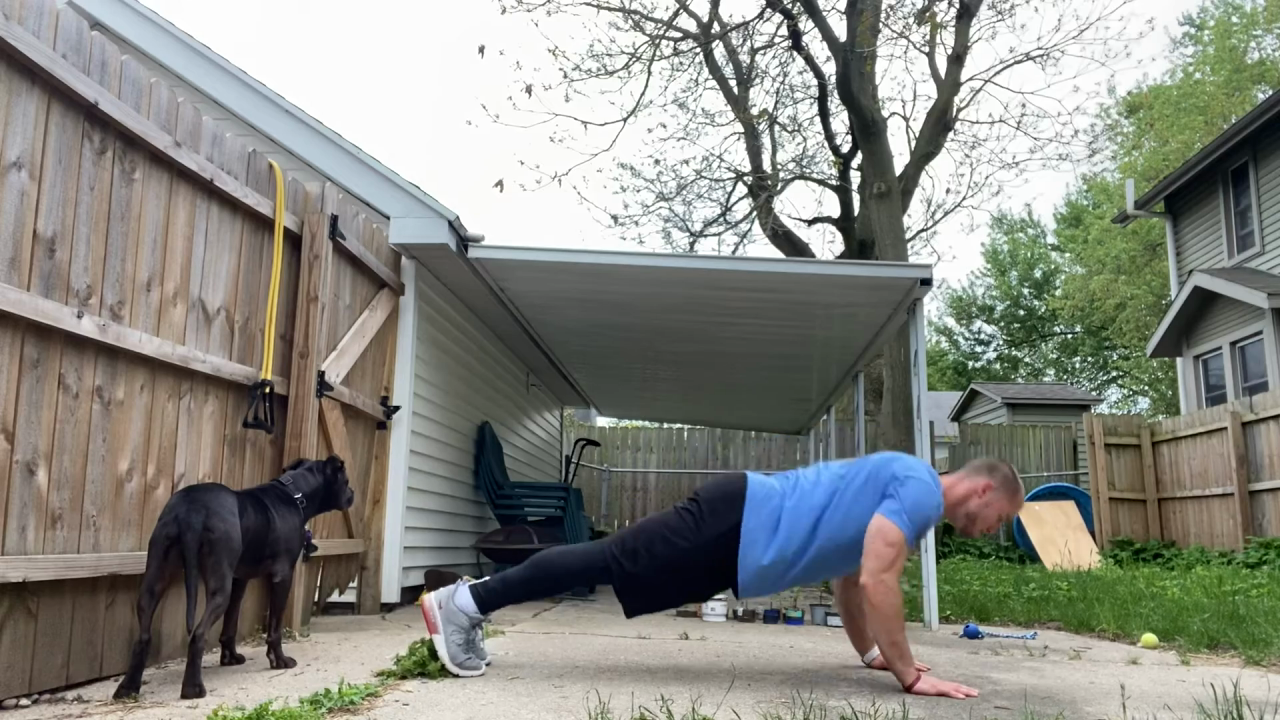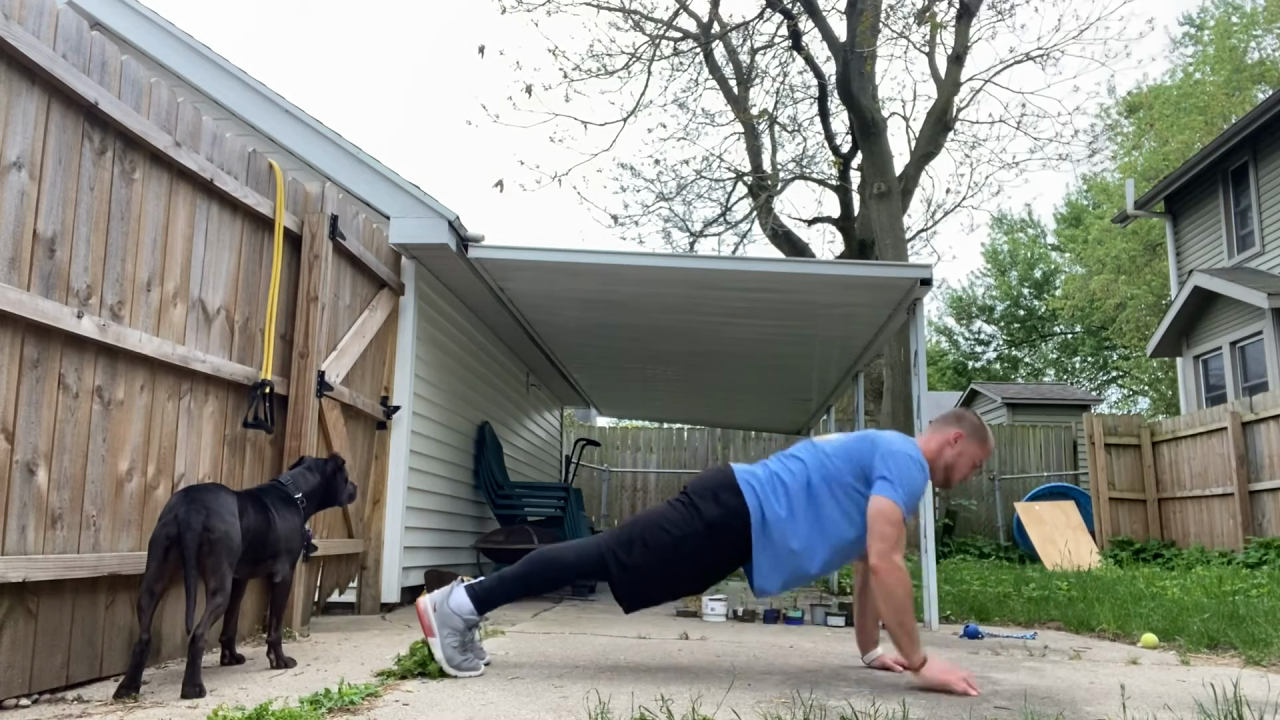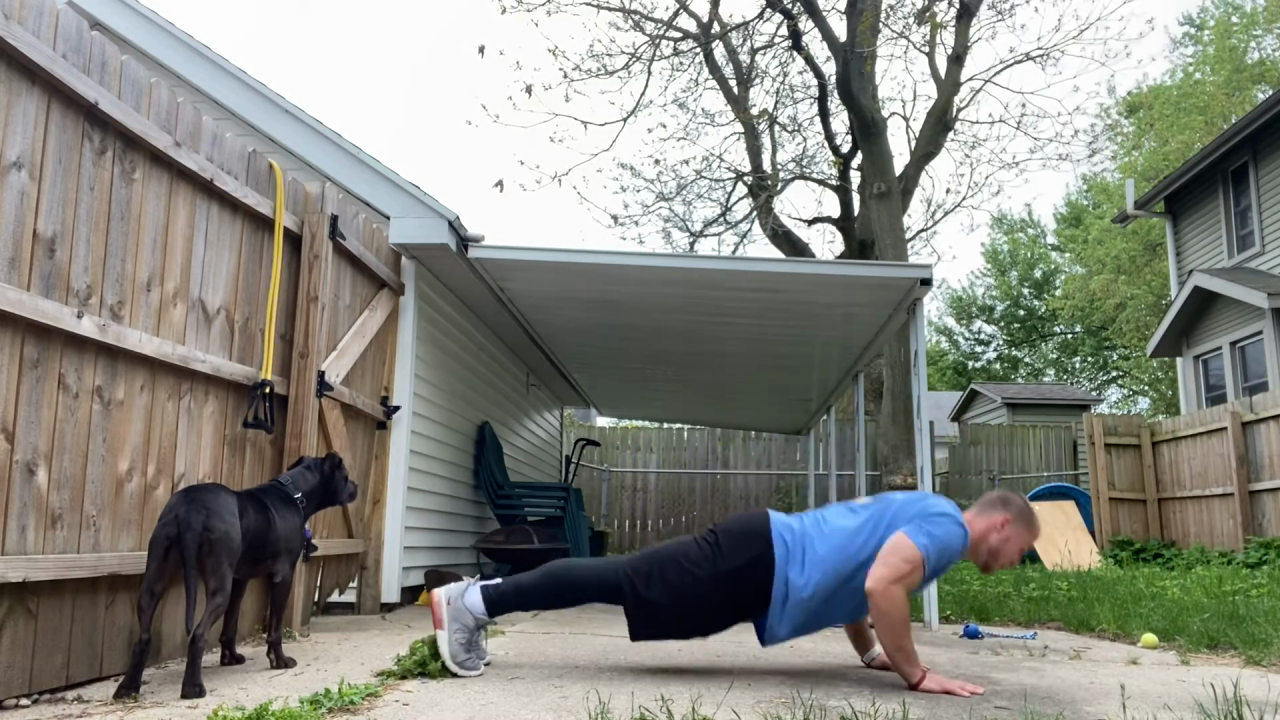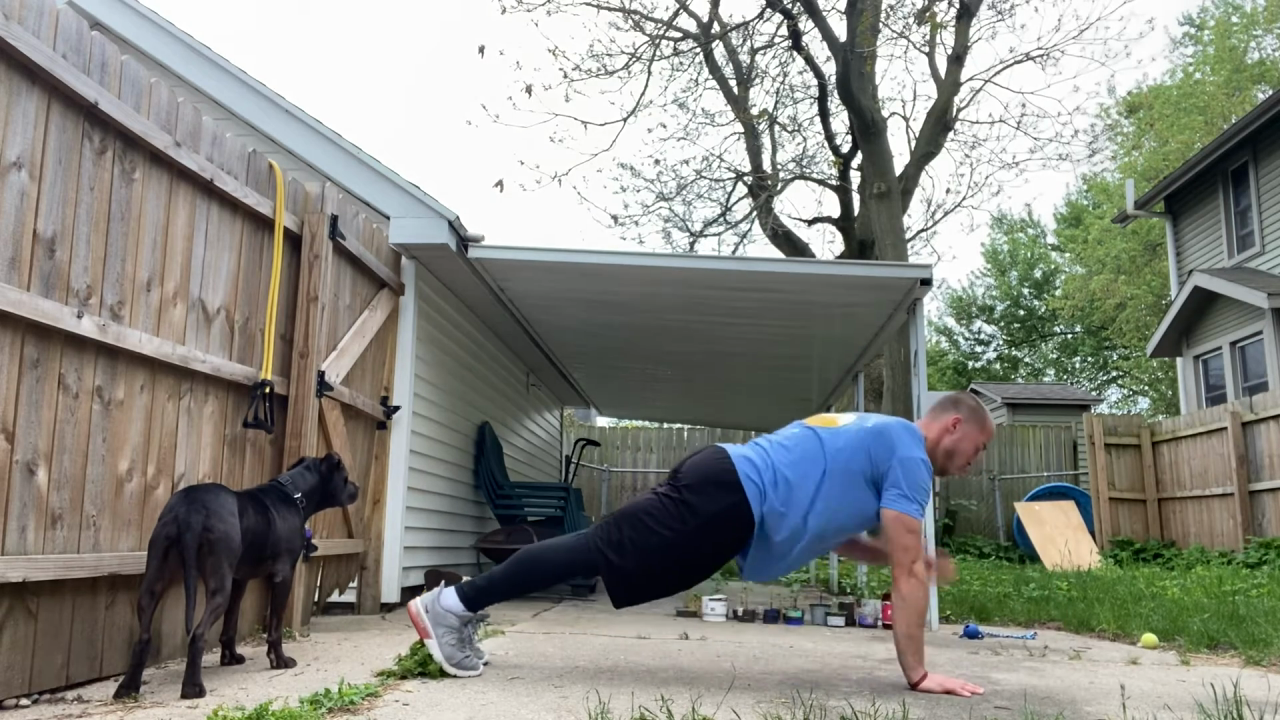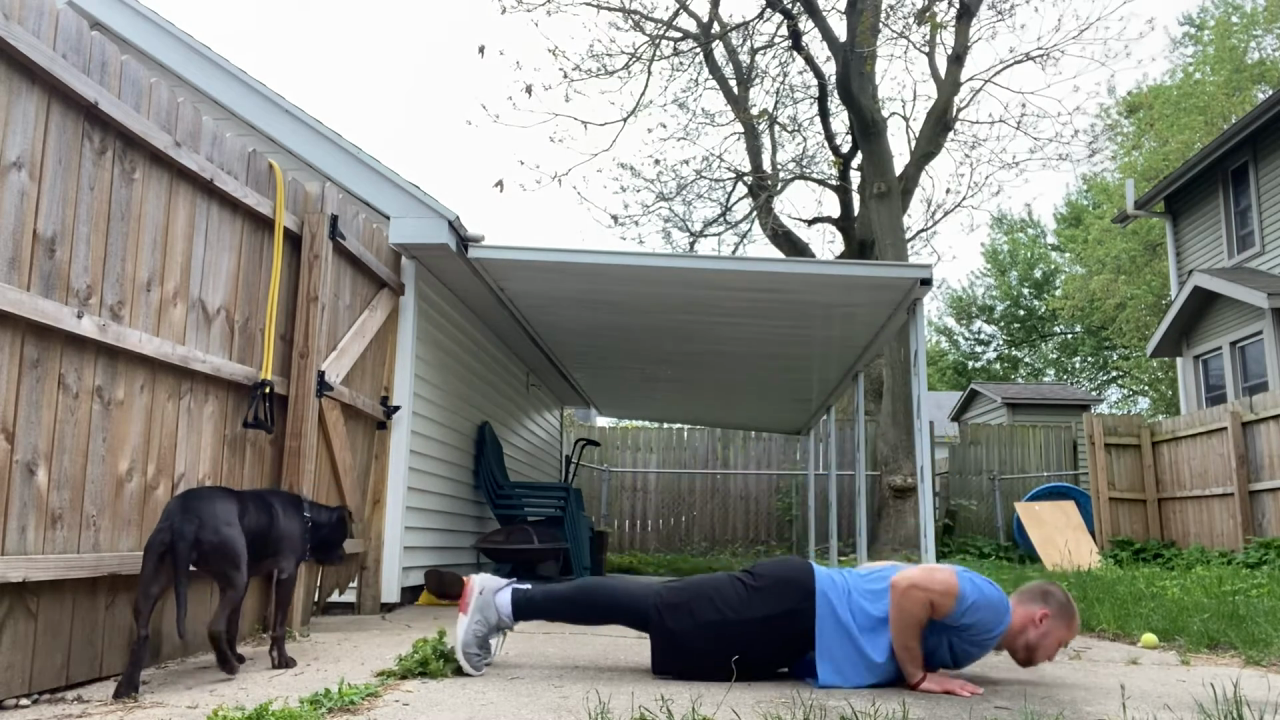
dt=1s
person 1, frame 1
left shoulder: (906, 486)
right shoulder: (920, 489)
left elbow: (852, 574)
right elbow: (875, 583)
left wrist: (869, 650)
right wrist: (910, 674)
left hip: (744, 525)
right hip: (737, 525)
left knee: (604, 563)
right knee: (609, 563)
left ankle: (471, 600)
right ankle: (463, 602)
person 1, frame 2
left shoulder: (886, 455)
right shoulder: (906, 463)
left elbow: (862, 562)
right elbow: (884, 564)
left wrist: (873, 650)
right wrist: (917, 660)
left hip: (739, 512)
right hip: (734, 513)
left knee: (600, 556)
right knee: (607, 558)
left ankle: (463, 602)
right ankle: (460, 604)
person 1, frame 3
left shoulder: (927, 517)
right shoulder: (946, 523)
left elbow: (851, 572)
right elbow: (880, 587)
left wrist: (871, 651)
right wrist: (915, 672)
left hip: (765, 556)
right hip: (758, 562)
left knee: (618, 581)
right knee: (622, 583)
left ankle: (476, 599)
right ankle: (472, 601)
person 1, frame 4
left shoulder: (879, 436)
right shoulder: (909, 455)
left elbow: (834, 525)
right elbow: (905, 575)
left wrist: (908, 559)
right wrist: (918, 673)
left hip: (722, 481)
right hip: (728, 501)
left knee: (595, 550)
right knee: (600, 553)
left ankle: (457, 605)
right ankle: (451, 605)
person 1, frame 5
left shoulder: (972, 600)
right shoulder: (990, 608)
right elbow: (908, 586)
left wrist: (896, 665)
right wrist: (916, 674)
left hip: (806, 598)
right hip: (797, 612)
left knee: (651, 601)
right knee: (652, 610)
left ankle: (509, 592)
right ankle: (502, 600)
